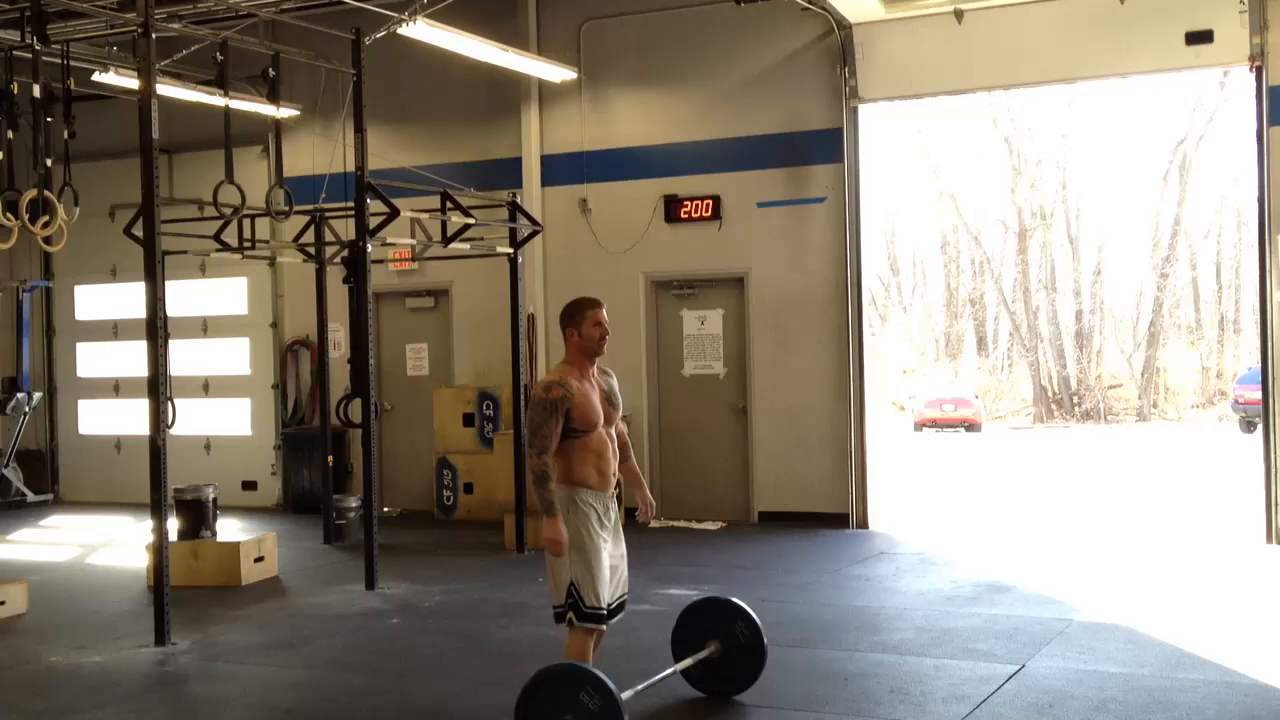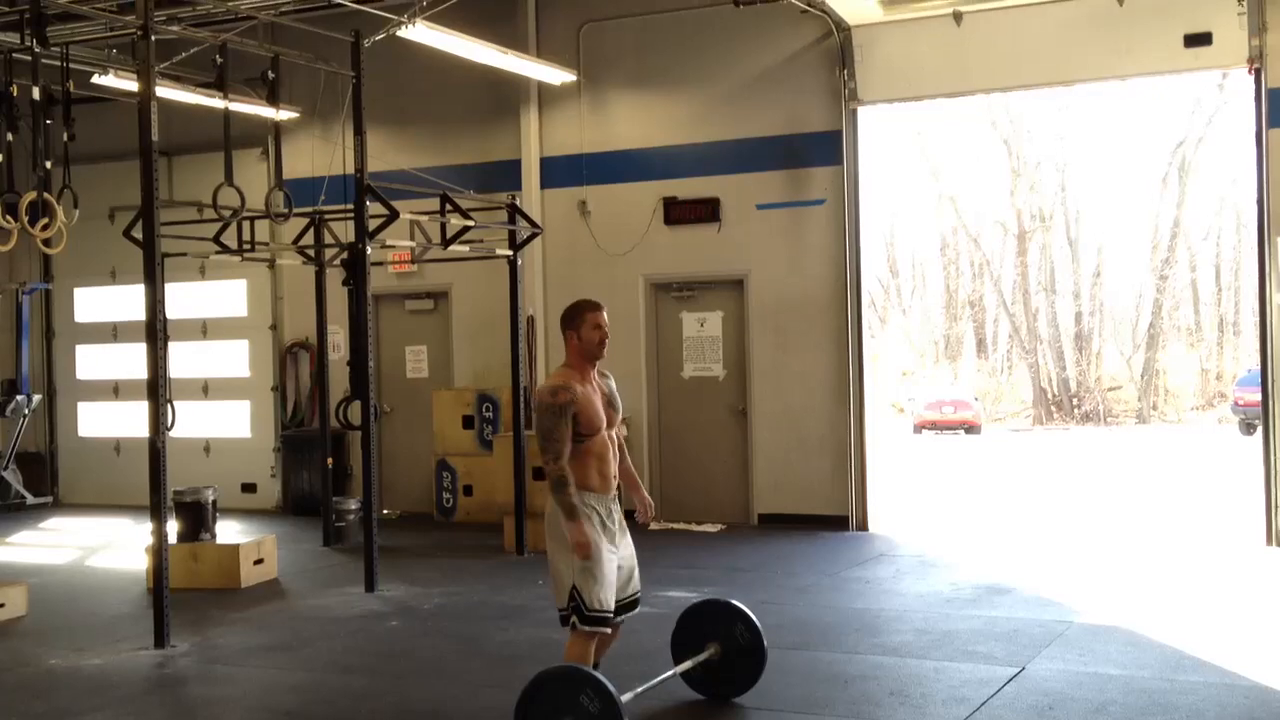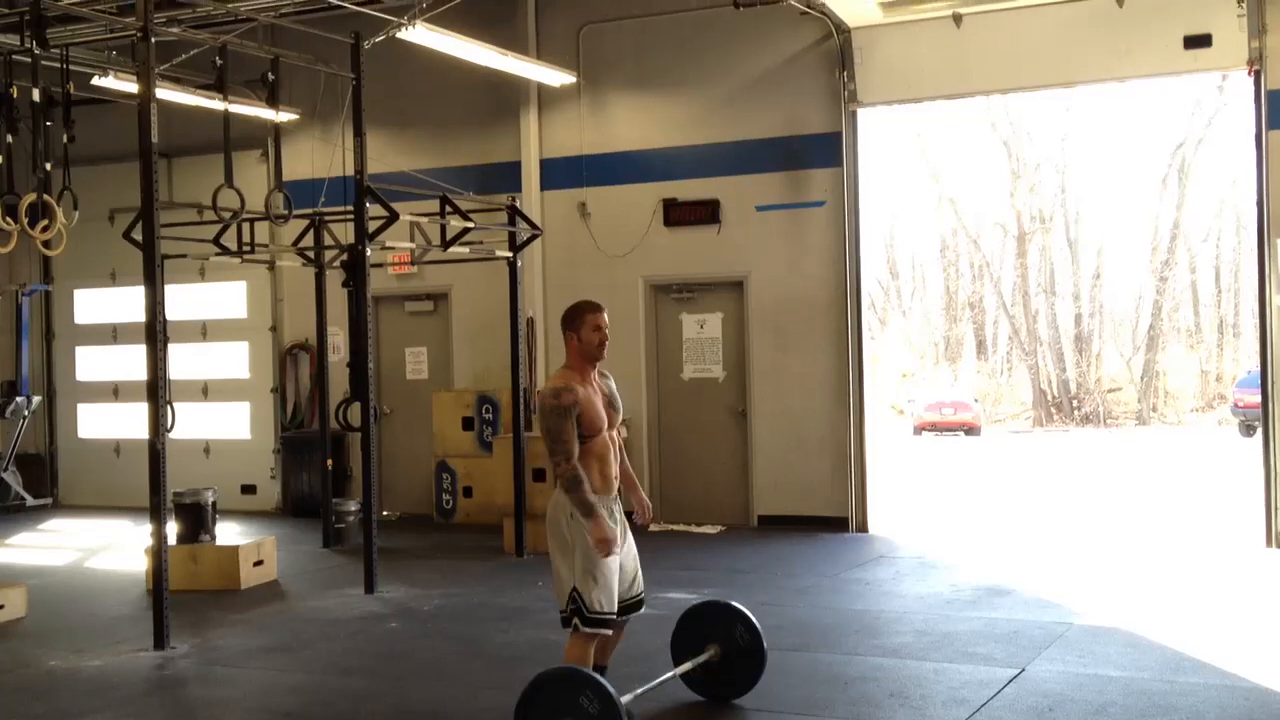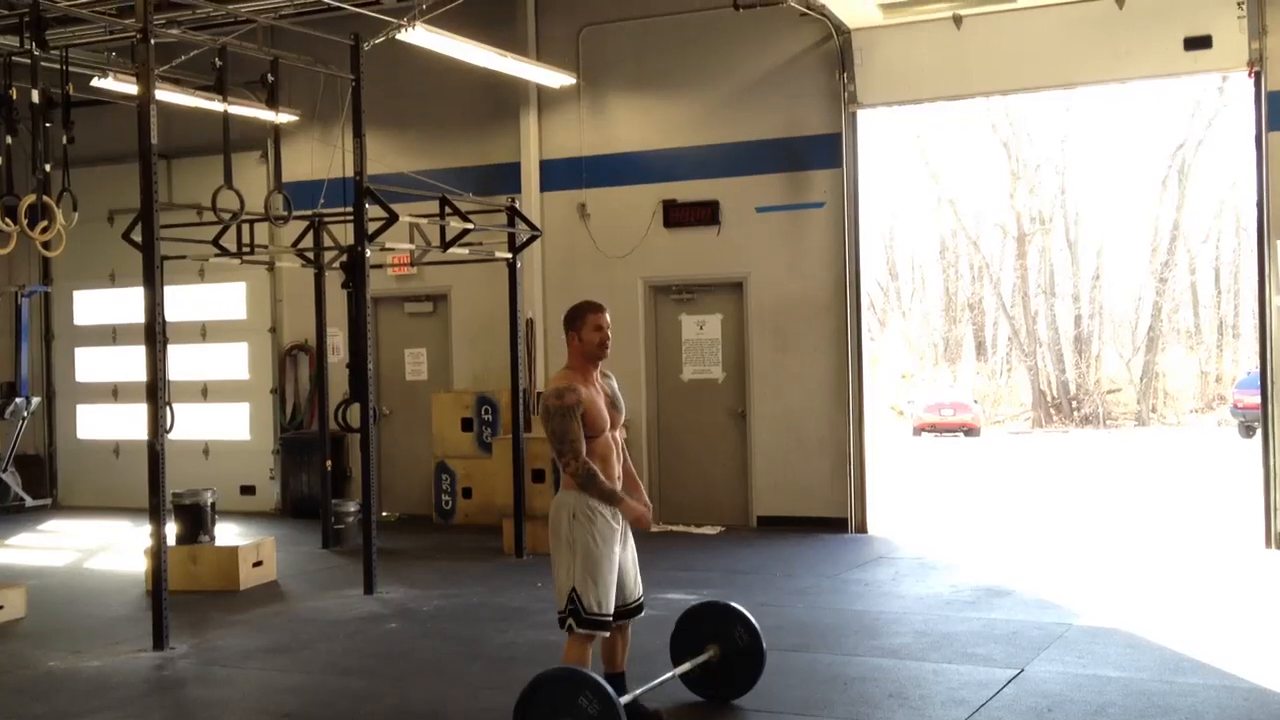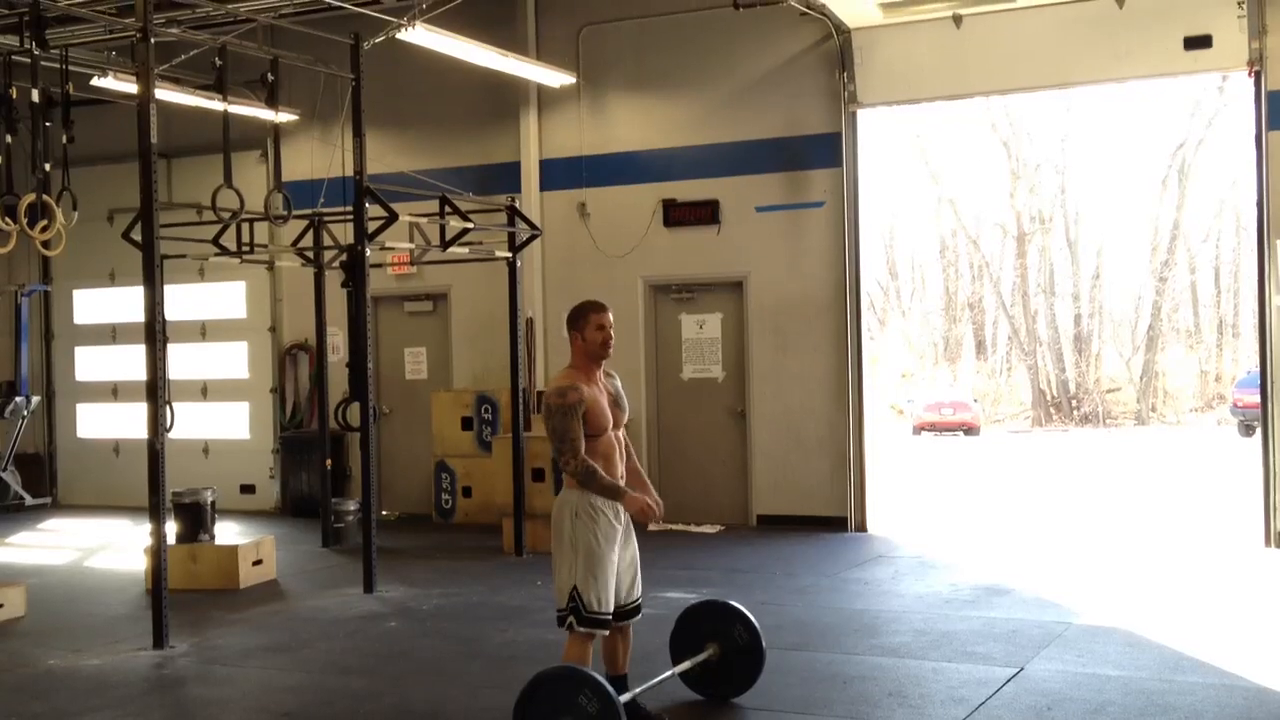
dt=0.1s
person 1, frame 1
left shoulder: (607, 379)
right shoulder: (555, 389)
right elbow: (540, 458)
left wrist: (640, 487)
right wrist: (551, 520)
left hip: (607, 505)
right hip: (576, 508)
left knee: (607, 609)
right knee: (586, 617)
person 1, frame 2
left shoulder: (605, 381)
right shoulder: (559, 393)
right elbow: (554, 463)
left wrist: (637, 489)
right wrist: (574, 523)
left hip: (610, 506)
right hip: (581, 510)
left knee: (620, 608)
right knee: (590, 621)
person 1, frame 3
left shoulder: (604, 379)
right shoulder: (562, 393)
right elbow: (565, 465)
left wrist: (636, 489)
right wrist: (595, 521)
left hip: (612, 509)
right hip: (580, 513)
left knee: (623, 606)
right knee: (588, 623)
person 1, frame 4
left shoulder: (607, 380)
right shoulder: (564, 392)
right elbow: (575, 462)
left wrist: (637, 490)
right wrist: (624, 503)
left hip: (613, 510)
right hip: (583, 512)
left knee: (625, 611)
right knee: (587, 624)
person 1, frame 5
left shoulder: (610, 380)
right shoulder: (565, 392)
right elbow: (573, 462)
left wrist: (646, 488)
right wrist: (627, 497)
left hip: (615, 509)
right hip: (585, 511)
left knee: (623, 614)
right knee: (586, 622)
